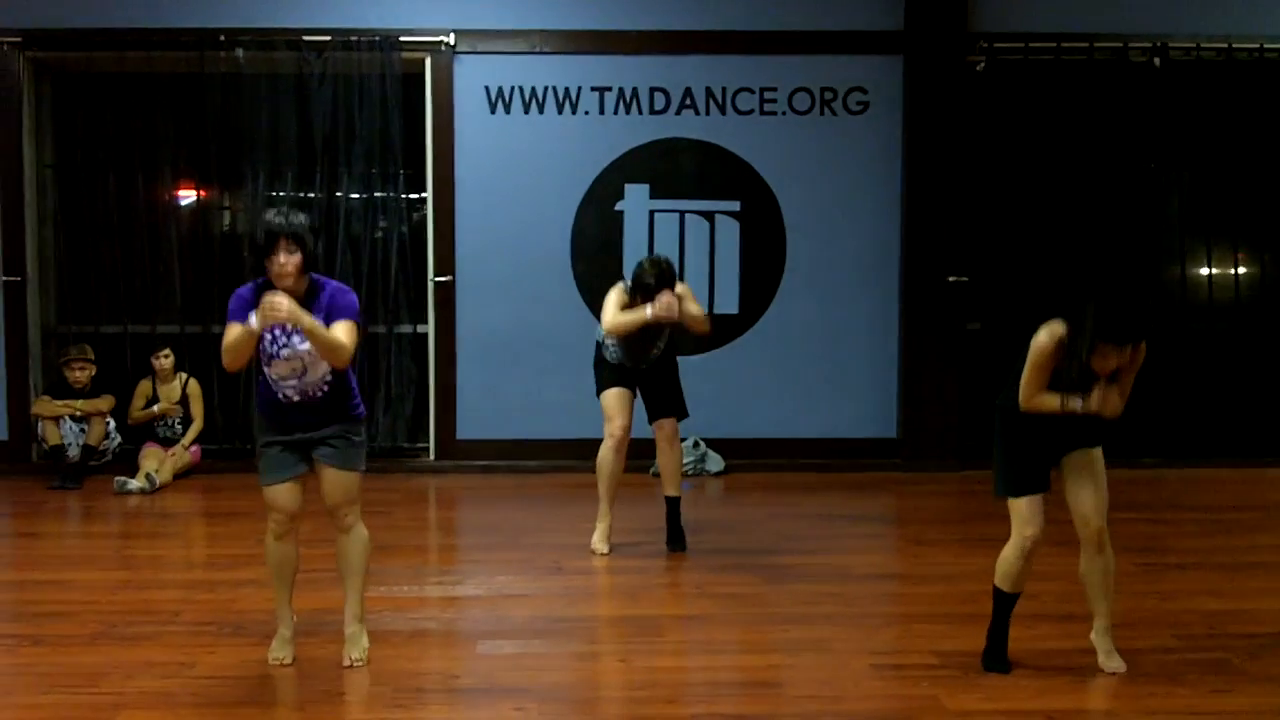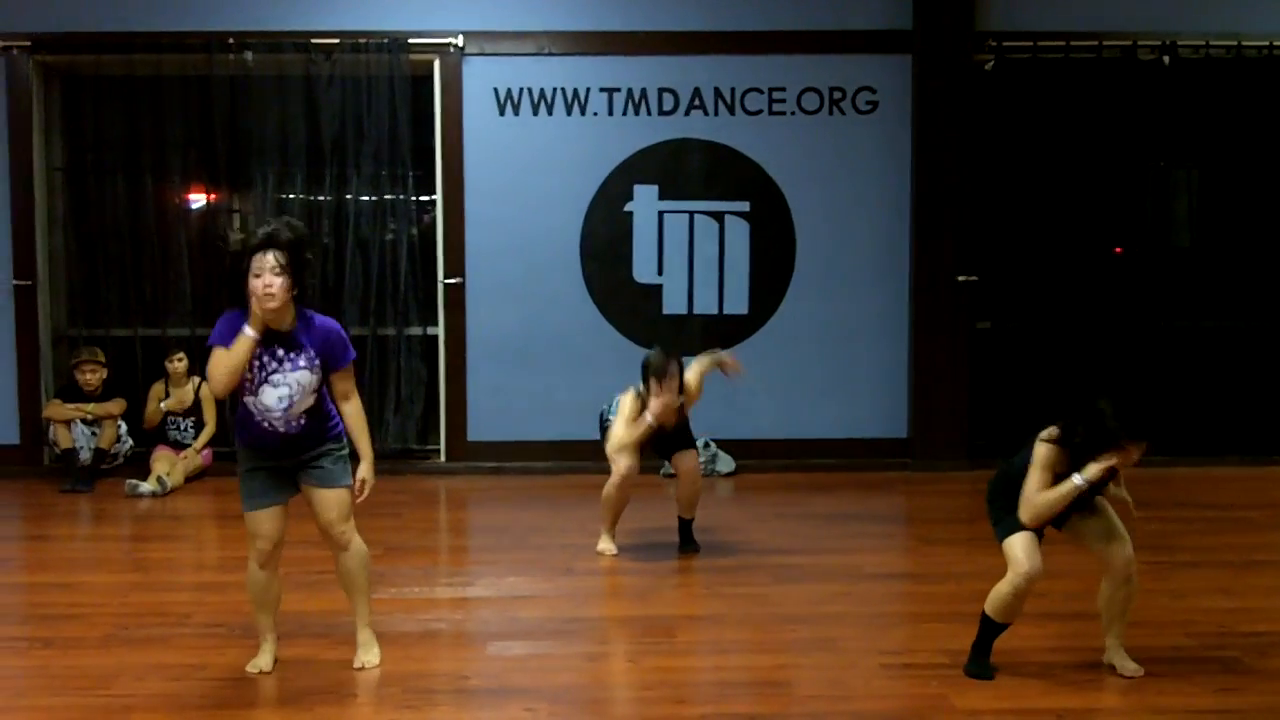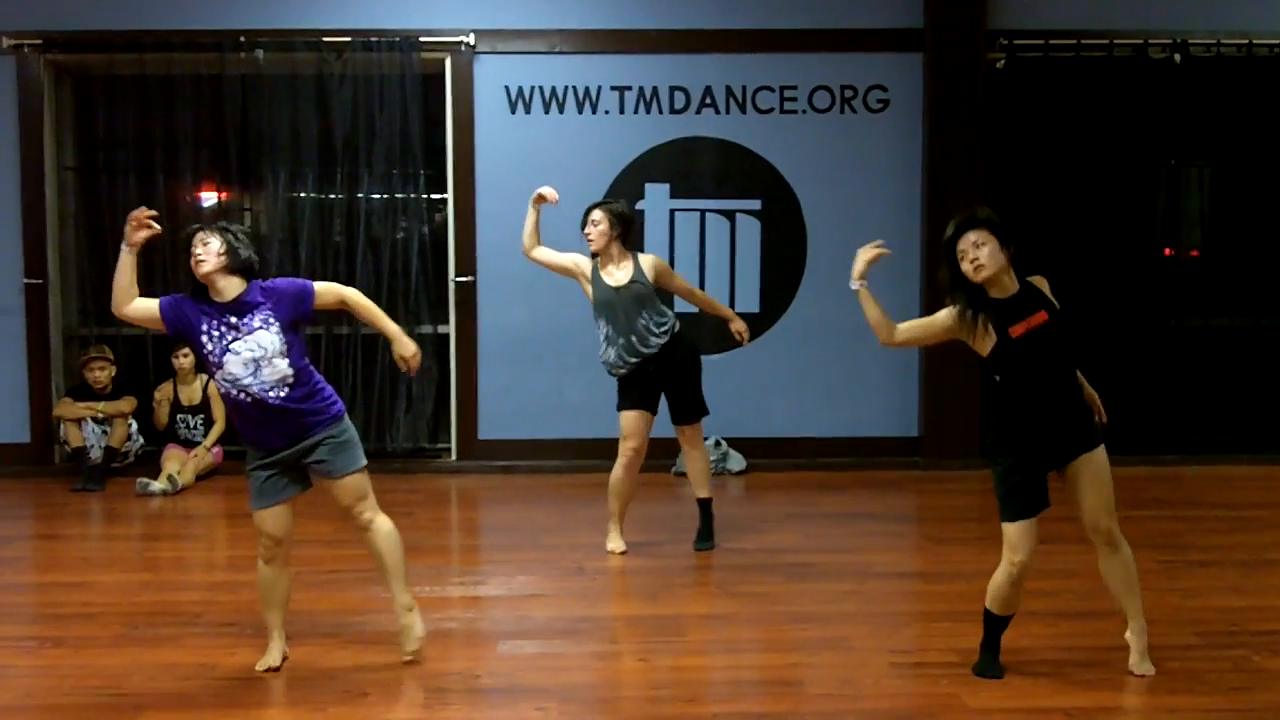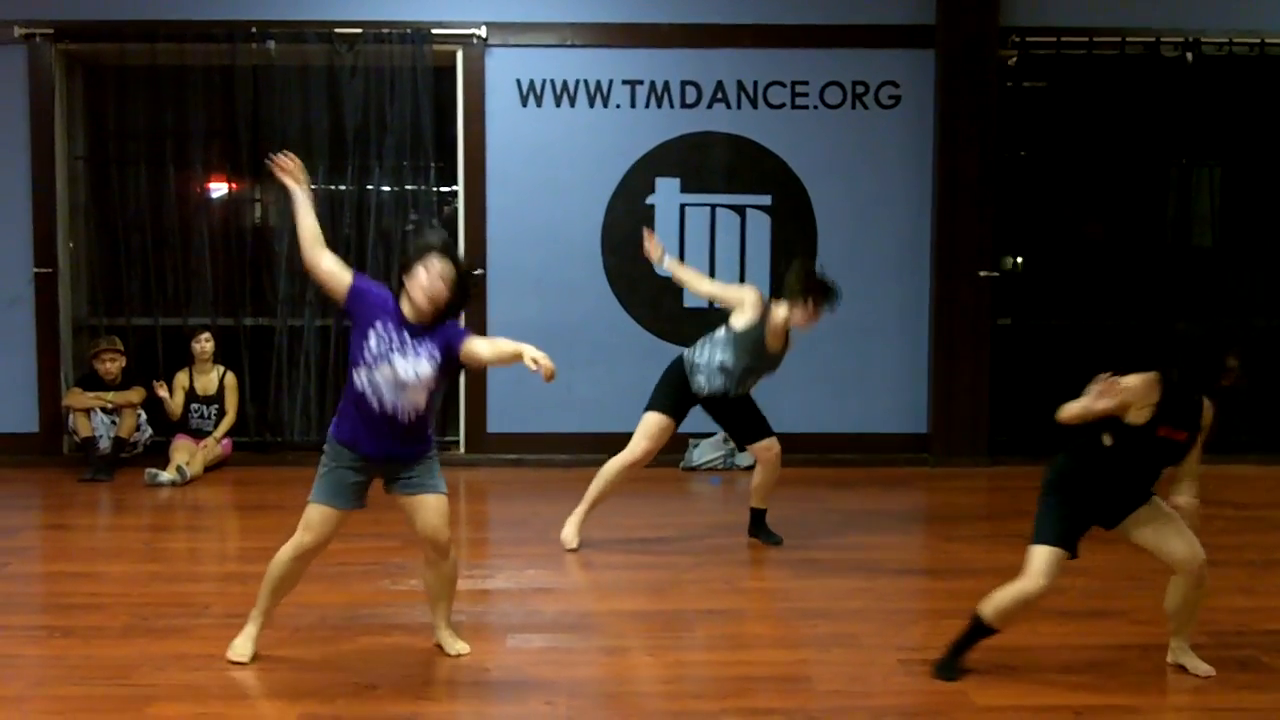
dt=1s
person 1, frame 1
left shoulder: (336, 296)
right shoulder: (248, 298)
left elbow: (342, 355)
right elbow: (230, 360)
left wrist: (299, 317)
right wrist: (258, 322)
left hip: (337, 423)
right hip: (278, 428)
left knee: (345, 517)
right knee: (282, 520)
left ankle: (354, 625)
right ankle: (284, 625)
person 1, frame 2
left shoulder: (324, 332)
right shoulder: (234, 325)
left elbow: (347, 397)
right elbow: (220, 385)
left wrist: (366, 459)
right wrist: (255, 328)
left hip: (321, 447)
right hip: (260, 455)
left knee: (340, 534)
right knee: (264, 547)
left ankle: (364, 632)
right ankle: (267, 643)
person 1, frame 3
left shoulder: (275, 295)
right shoulder: (190, 312)
left elbow: (344, 295)
right elbow: (124, 306)
left wrist: (397, 336)
right wrist: (131, 249)
left hip: (322, 425)
right hip: (265, 447)
left knee: (365, 513)
right knee: (272, 543)
left ankle: (406, 609)
right ankle: (276, 642)
person 1, frame 4
left shoulder: (447, 333)
right shoulder: (372, 301)
left elbow: (488, 351)
right elbow: (315, 258)
left wrist: (527, 352)
right wrist: (300, 193)
left hip: (413, 454)
right hip: (351, 449)
left knee: (436, 539)
right knee: (307, 542)
left ankle: (443, 627)
right ankle: (253, 627)
person 2, frame 1
left shoulder: (1133, 348)
right shoulder: (1052, 339)
left elbow: (1115, 408)
right elbow: (1027, 397)
left wrist: (1106, 403)
right wrist: (1082, 402)
left hip: (1078, 431)
right hip: (1024, 426)
left knee: (1095, 531)
right knee: (1027, 535)
left ankle: (1102, 634)
right ankle: (997, 637)
person 2, frame 2
left shoulder: (1119, 442)
right shoulder: (1054, 447)
right elbow: (1029, 515)
left wrist: (1116, 485)
right wrist: (1084, 477)
left hip: (1076, 495)
right hip: (1024, 503)
left knee: (1123, 559)
right knee: (1025, 572)
left ankle: (1114, 648)
right ankle: (979, 653)
person 2, frame 3
left shoulder: (1040, 288)
right shoulder: (967, 317)
right elbow: (890, 335)
left wrist: (1083, 388)
right wrist: (859, 281)
left hip: (1075, 426)
right hip: (1018, 440)
left knee: (1106, 534)
right knee: (1017, 559)
left ankle: (1138, 633)
right ankle: (989, 649)
person 2, frame 4
left shoulder: (1203, 410)
right shoulder: (1145, 388)
left elbow: (1187, 469)
right elbow: (1067, 416)
left wrist: (1186, 495)
right wrist: (1092, 405)
left hip: (1125, 493)
right hip: (1074, 488)
left knee: (1192, 560)
right knee: (1034, 584)
left ankle: (1180, 649)
right ankle: (956, 651)
person 3, frame 1
left shoulder: (677, 292)
right shoulder: (620, 294)
left elbow: (703, 325)
right elbow: (609, 327)
left wrist: (679, 314)
right wrist: (649, 312)
left hip: (657, 361)
right hip: (615, 361)
left knee: (668, 434)
right knee: (617, 431)
left ankle: (674, 520)
right ankle: (603, 522)
person 3, frame 2
left shoulder: (688, 391)
right shoulder: (632, 402)
left elbow: (704, 361)
right elbow: (614, 451)
left wrist: (723, 362)
right wrist: (649, 416)
right hip: (621, 422)
left knee: (690, 472)
right knee: (624, 472)
left ankle: (685, 532)
right ankle: (606, 533)
person 3, frame 3
left shoulder: (648, 264)
right shoulder: (584, 269)
left elbow: (690, 292)
right elbow: (532, 250)
left wrist: (730, 316)
right wrist: (535, 206)
left hip: (675, 353)
right hip: (634, 368)
left knee: (691, 436)
right knee: (630, 450)
left ankle: (705, 520)
right ankle: (614, 529)
person 3, frame 4
left shoulder: (785, 340)
right shoulder: (753, 303)
right elbow: (701, 286)
right wrist: (662, 259)
left hip: (728, 393)
right hip: (685, 378)
left knee: (770, 451)
right knee: (639, 453)
left ankle: (757, 523)
right ankle: (576, 520)
